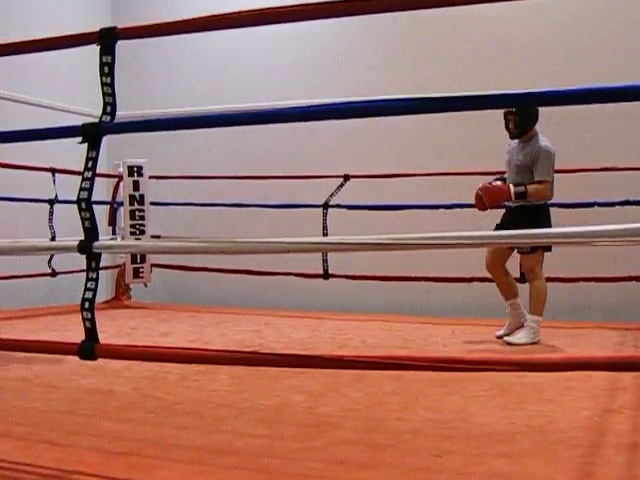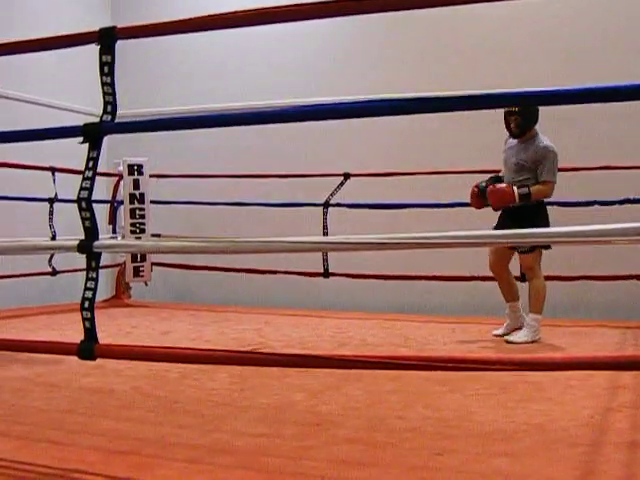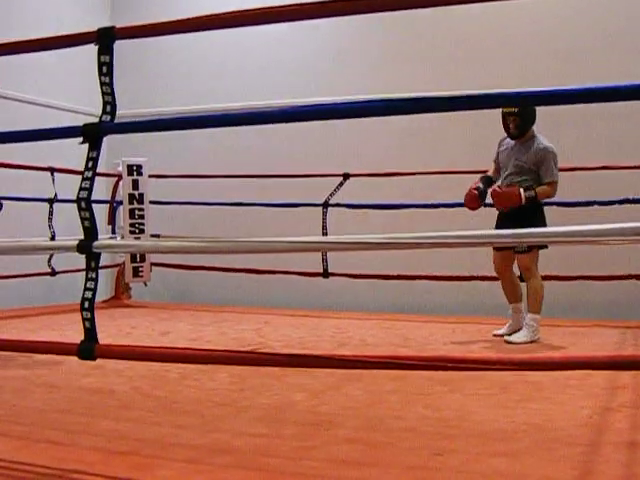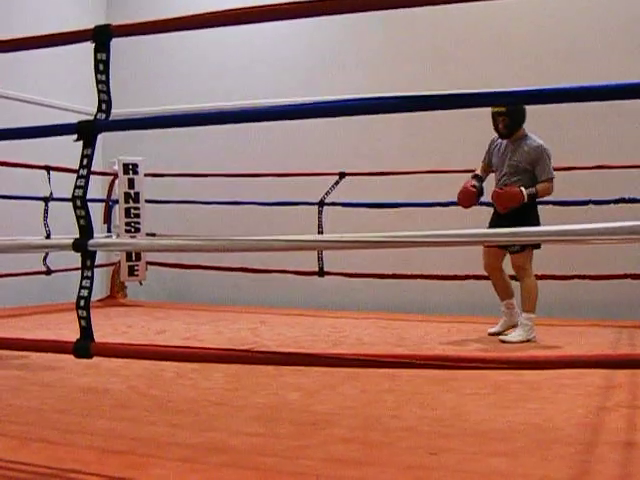
dt=0.1s
person 1, frame 1
left shoulder: (543, 149)
right shoulder: (514, 142)
left elbow: (545, 190)
left wrist: (512, 193)
right wrist: (497, 183)
left hip: (533, 214)
right hip: (512, 212)
left knee: (532, 271)
right knee: (493, 263)
left ankle: (532, 329)
right ankle: (516, 317)
person 1, frame 2
left shoulder: (545, 149)
right shoulder: (510, 141)
left elbow: (547, 189)
left wrist: (517, 195)
right wrist: (492, 181)
left hip: (530, 214)
right hip: (508, 212)
left knee: (531, 269)
right knee: (497, 265)
left ankle: (533, 327)
right ankle: (515, 318)
person 1, frame 3
left shoulder: (544, 150)
right shoulder: (505, 143)
left elbow: (551, 189)
left wrist: (525, 196)
right wrist: (483, 183)
left hip: (528, 215)
right hip: (506, 213)
left knee: (529, 269)
right knee: (502, 268)
left ankle: (532, 327)
right ankle: (517, 319)
person 1, frame 4
left shoulder: (537, 148)
right shoulder: (496, 143)
left elbow: (548, 186)
right elbow: (484, 169)
left wrist: (526, 194)
right wrist: (475, 181)
left hip: (522, 214)
right hip: (500, 212)
left knee: (522, 268)
right knee: (490, 265)
left ankle: (527, 326)
right ankle: (510, 315)
